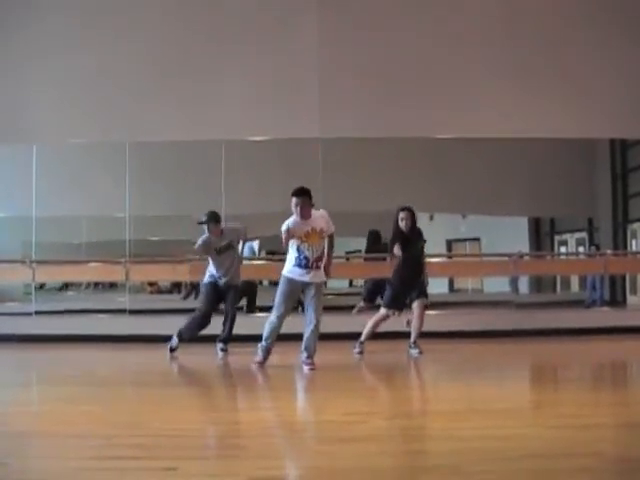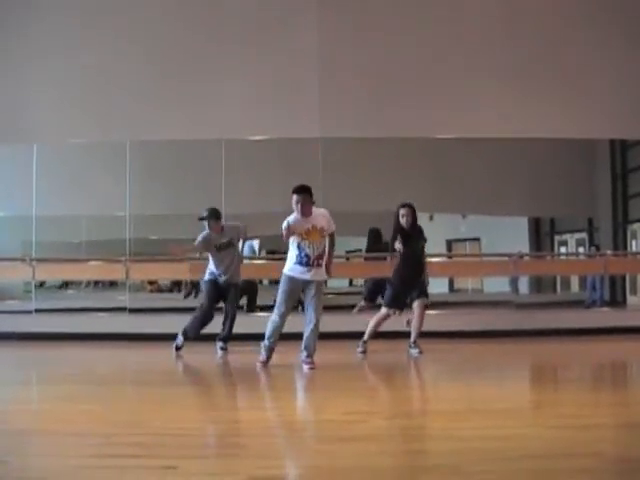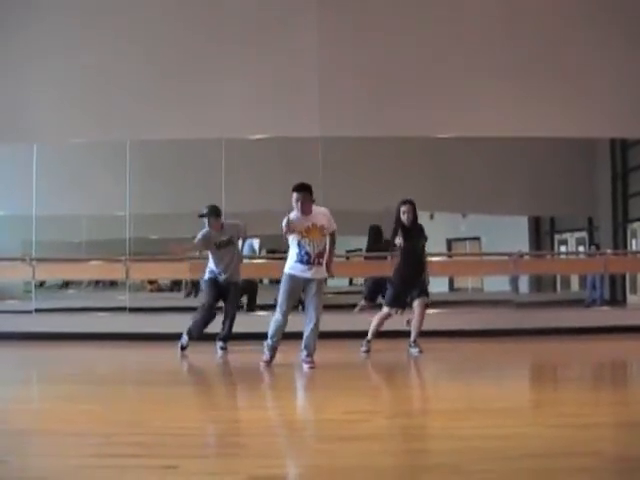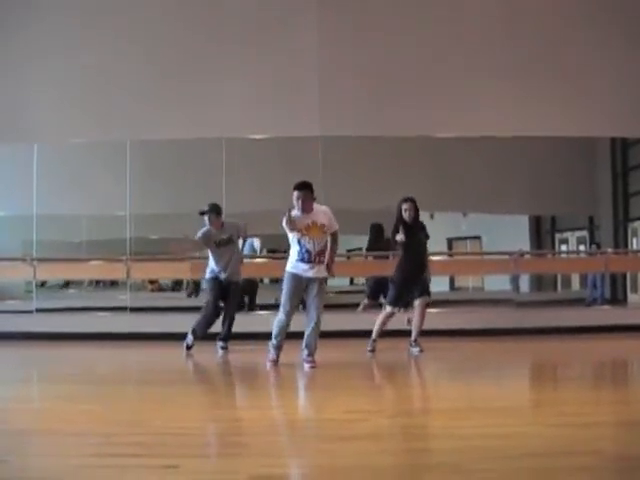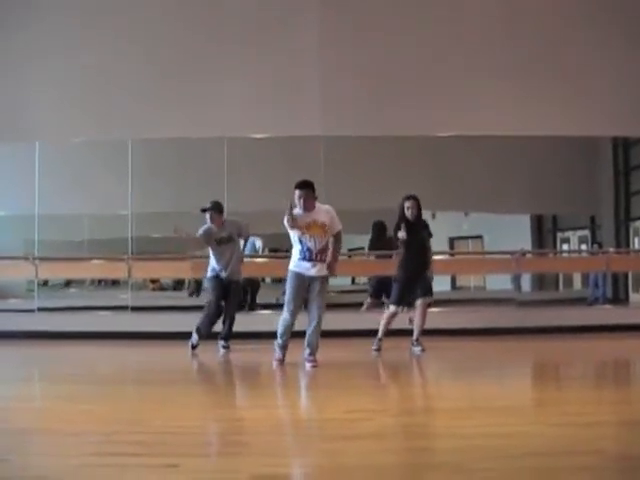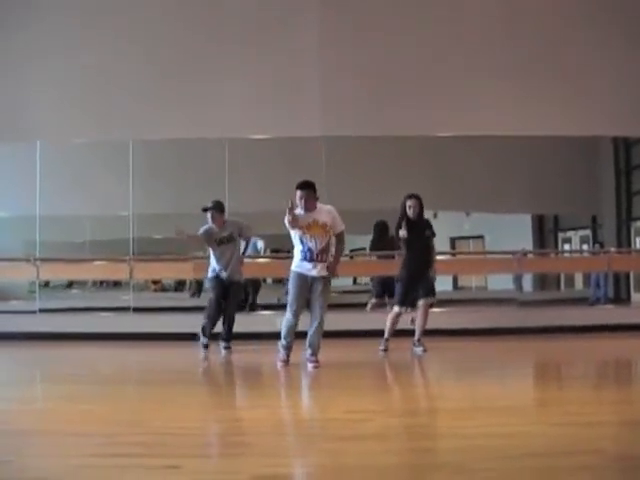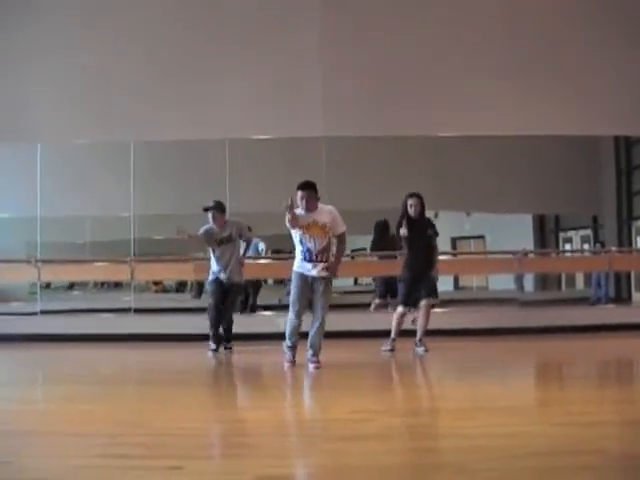
dt=0.1s
person 1, frame 1
left shoulder: (323, 216)
right shoulder: (290, 224)
left elbow: (330, 236)
right elbow: (286, 235)
left wrist: (328, 262)
right wrist: (286, 238)
left hip: (316, 278)
right hip: (292, 276)
left knee: (314, 319)
right knee: (278, 314)
left ankle: (307, 356)
right ankle: (264, 350)
person 1, frame 2
left shoulder: (323, 215)
right shoulder: (290, 222)
left elbow: (331, 235)
right elbow: (287, 232)
left wrist: (329, 261)
right wrist: (288, 234)
left hip: (316, 276)
right hip: (292, 274)
left knee: (313, 317)
right knee: (280, 313)
left ankle: (307, 355)
right ankle: (267, 349)
person 1, frame 3
left shoulder: (324, 214)
right shoulder: (290, 220)
left elbow: (332, 234)
right elbow: (287, 230)
left wrist: (329, 260)
right wrist: (287, 230)
left hip: (317, 274)
right hip: (293, 272)
left knee: (314, 316)
right knee: (282, 312)
left ankle: (307, 354)
right ankle: (270, 349)
person 1, frame 4
left shoulder: (325, 212)
right shoulder: (291, 217)
left elbow: (334, 235)
right elbow: (290, 227)
left wrist: (330, 260)
right wrist: (289, 223)
left hip: (318, 273)
right hip: (295, 271)
left knee: (314, 315)
right knee: (285, 312)
left ankle: (308, 354)
right ankle: (275, 348)
person 1, frame 5
left shoulder: (327, 212)
right shoulder: (292, 216)
left elbow: (337, 236)
right elbow: (292, 224)
left wrist: (333, 261)
right wrist: (290, 217)
left hip: (320, 271)
right hip: (297, 270)
left knee: (316, 314)
right knee: (290, 311)
left ankle: (310, 353)
right ankle: (280, 348)
person 1, frame 6
left shoulder: (329, 212)
right shoulder: (294, 215)
left elbow: (340, 237)
right elbow: (292, 224)
left wrist: (335, 262)
right wrist: (291, 215)
left hip: (322, 272)
right hip: (299, 270)
left knee: (318, 315)
right knee: (292, 312)
left ankle: (312, 353)
right ankle: (285, 348)
person 1, frame 7
left shoulder: (330, 212)
right shoulder: (294, 215)
left elbow: (341, 238)
right elbow: (292, 224)
left wrist: (336, 263)
right wrist: (290, 214)
left hip: (323, 272)
right hip: (301, 270)
left knee: (319, 315)
right knee: (295, 312)
left ankle: (313, 354)
right ankle: (290, 349)
person 2, frame 1
left shoulder: (418, 233)
right shoulder: (397, 238)
right elbow: (396, 252)
left wrist: (424, 274)
right wrist: (397, 252)
left hip: (416, 279)
right hip: (399, 280)
left knee: (419, 306)
right knee: (384, 313)
left ankle: (413, 343)
right ankle: (361, 341)
person 2, frame 2
left shoulder: (418, 231)
right shoulder: (397, 235)
right elbow: (396, 247)
left wrist: (425, 272)
right wrist: (398, 247)
left hip: (417, 277)
right hip: (399, 278)
left knee: (420, 306)
right knee: (385, 312)
left ankle: (413, 343)
right ankle: (364, 341)
person 2, frame 3
left shoulder: (419, 229)
right shoulder: (398, 231)
right elbow: (398, 243)
left wrist: (425, 272)
right wrist: (399, 242)
left hip: (418, 276)
right hip: (400, 276)
left knee: (420, 305)
right knee: (387, 311)
left ankle: (413, 342)
right ankle: (368, 340)
person 2, frame 4
left shoulder: (420, 227)
right shoulder: (399, 228)
right elbow: (398, 239)
left wrist: (427, 269)
right wrist: (400, 238)
left hip: (419, 274)
right hip: (401, 274)
left knee: (420, 304)
right knee: (390, 310)
left ankle: (413, 341)
right ankle: (373, 339)
person 2, frame 5
left shoulder: (423, 225)
right shoulder: (401, 226)
left elbow: (428, 249)
right elbow: (400, 236)
left wrist: (429, 268)
right wrist: (402, 235)
left hip: (421, 273)
right hip: (404, 273)
left knee: (422, 304)
right knee: (394, 309)
left ankle: (415, 340)
right ankle: (379, 338)
person 2, frame 6
left shoulder: (426, 225)
right shoulder: (403, 224)
left elbow: (431, 248)
right elbow: (402, 237)
left wrist: (432, 267)
right wrist: (403, 235)
left hip: (424, 272)
right hip: (407, 272)
left knee: (423, 304)
right knee: (398, 309)
left ankle: (417, 341)
right ankle: (386, 339)
person 2, frame 7
left shoulder: (428, 224)
right shoulder: (404, 224)
left elbow: (434, 247)
right elbow: (403, 235)
left wrist: (435, 267)
right wrist: (403, 233)
left hip: (427, 272)
right hip: (409, 272)
left knee: (425, 305)
right knee: (402, 309)
left ankle: (419, 341)
right ankle: (392, 339)
person 3, frame 1
left shoulder: (234, 232)
right shoulder: (205, 240)
left elbow: (244, 238)
right elbow: (195, 251)
left wrist: (240, 256)
left hip: (231, 281)
right hip: (212, 280)
left knee: (230, 312)
right knee: (204, 311)
left ankle: (223, 342)
right ankle: (179, 336)
person 3, frame 2
left shoulder: (234, 229)
right shoulder: (206, 237)
left elbow: (245, 237)
right elbow: (195, 247)
left wrist: (240, 255)
right wrist: (183, 251)
left hip: (232, 279)
right hip: (212, 278)
left knee: (231, 311)
right knee: (206, 308)
left ankle: (222, 341)
right ankle: (184, 335)
person 3, frame 3
left shoulder: (234, 227)
right shoulder: (206, 234)
left elbow: (245, 236)
right elbow: (195, 245)
left wrist: (240, 255)
right wrist: (183, 249)
left hip: (232, 278)
right hip: (213, 276)
left knee: (231, 310)
right knee: (208, 306)
left ankle: (222, 340)
right ankle: (189, 335)
person 3, frame 4
left shoulder: (234, 227)
right shoulder: (205, 233)
left elbow: (246, 237)
right elbow: (195, 244)
left wrist: (240, 255)
left hip: (232, 277)
right hip: (213, 275)
left knee: (230, 310)
right knee: (212, 305)
left ankle: (223, 340)
right ankle: (194, 334)
person 3, frame 5
left shoulder: (235, 225)
right shoulder: (206, 230)
left elbow: (247, 237)
left wrist: (241, 254)
left hip: (233, 276)
right hip: (215, 274)
left knee: (230, 310)
right knee: (214, 304)
left ankle: (224, 339)
right ankle: (199, 333)
person 3, frame 6
left shoulder: (236, 226)
right shoulder: (207, 230)
left elbow: (248, 238)
right elbow: (197, 239)
left wrist: (242, 255)
left hip: (234, 276)
right hip: (215, 274)
left knee: (230, 310)
right knee: (215, 302)
left ankle: (226, 340)
right ankle: (206, 333)
person 3, frame 7
left shoulder: (236, 226)
right shoulder: (208, 230)
left elbow: (249, 239)
right elbow: (197, 239)
left wrist: (243, 257)
right wrist: (187, 235)
left hip: (234, 277)
right hip: (216, 276)
left knee: (227, 312)
right knee: (214, 306)
left ankle: (226, 340)
right ankle: (215, 339)
